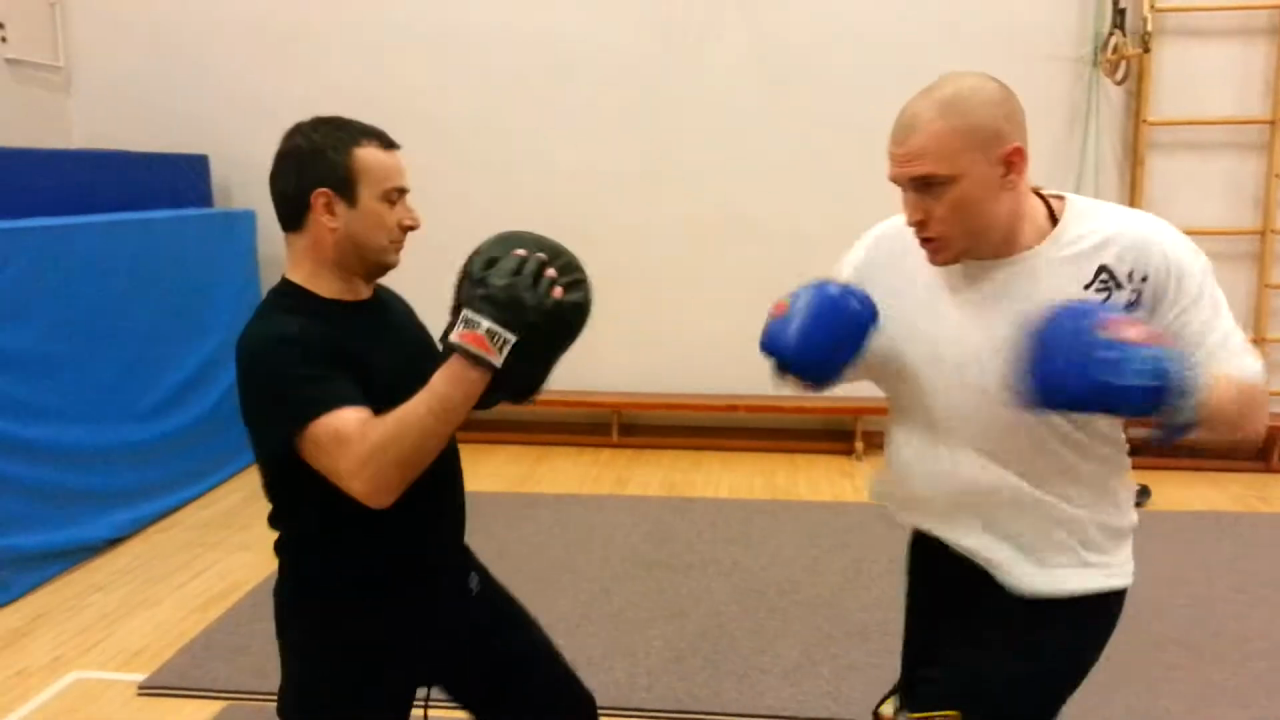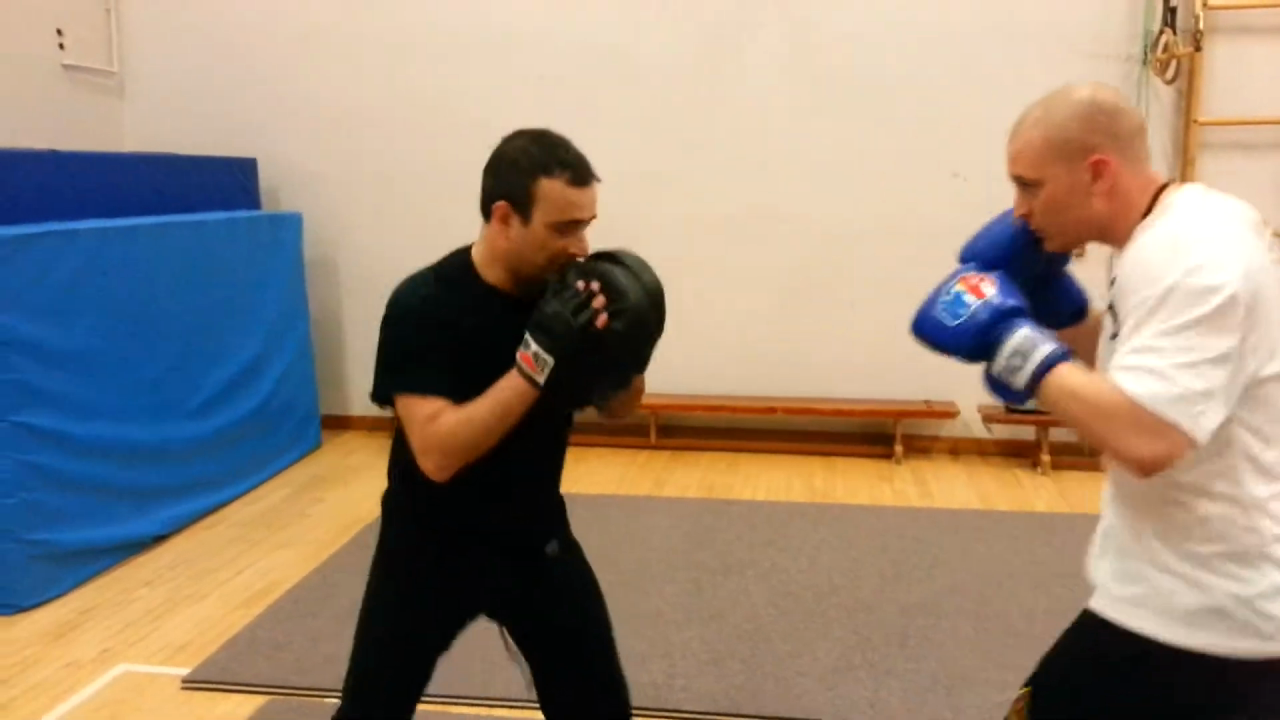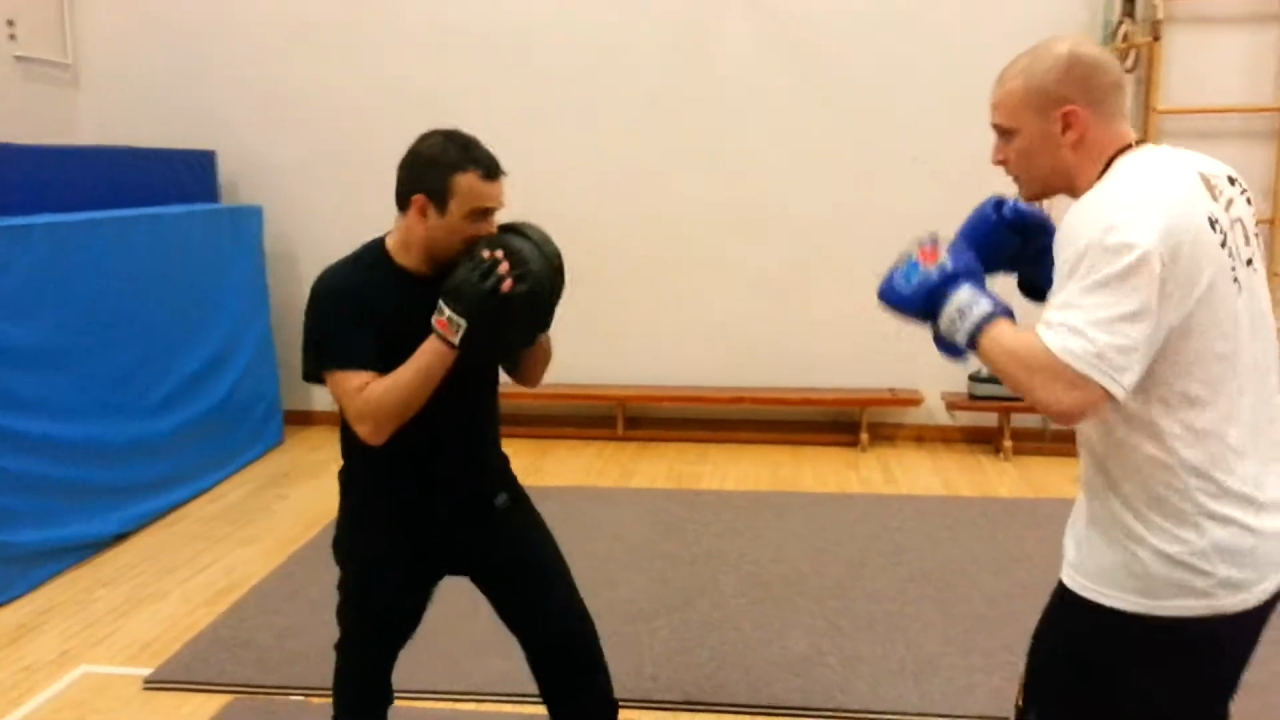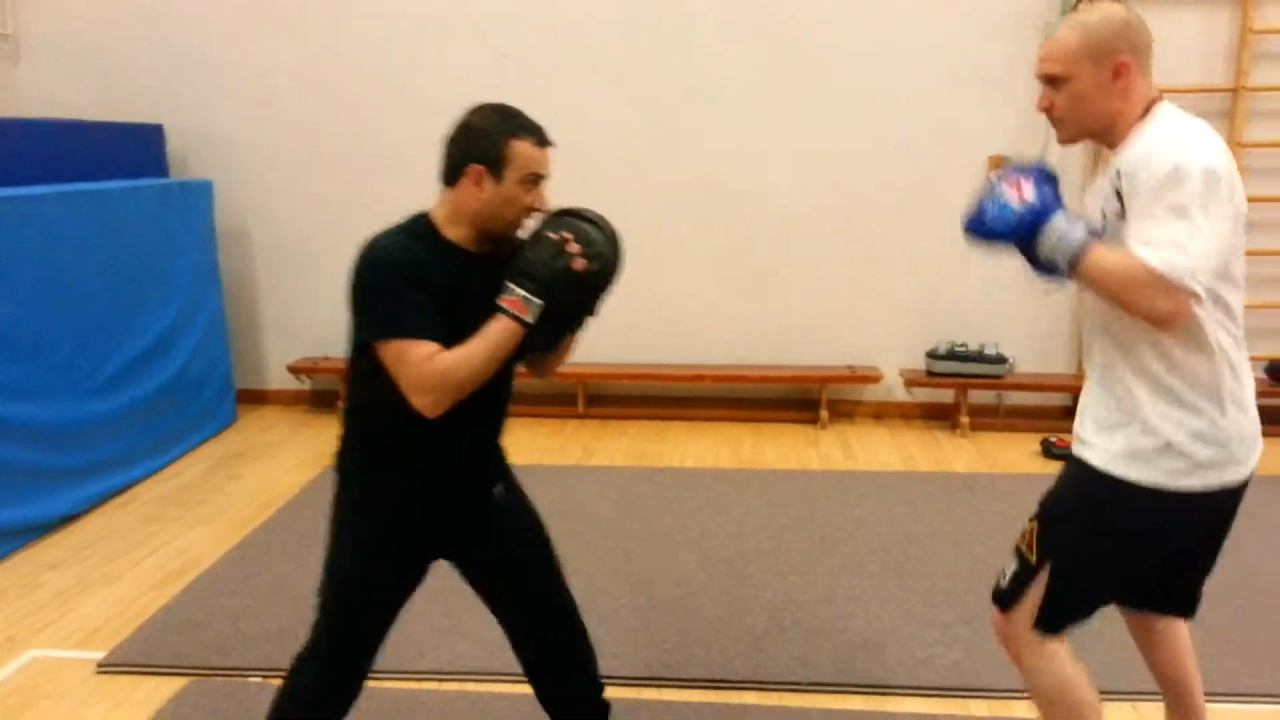
dt=0.5s
person 1, frame 1
left shoulder: (1142, 252)
right shoulder: (890, 254)
left elbow: (1246, 414)
right elbow: (809, 353)
left wrist: (1163, 386)
right wrist: (802, 334)
left hip: (1061, 578)
right hip: (946, 550)
person 1, frame 2
left shoulder: (1191, 258)
right shoulder: (1190, 229)
left elbow: (1143, 437)
right elbow: (1122, 378)
left wrist: (1014, 339)
right wrist: (1053, 296)
left hip: (1187, 617)
person 1, frame 3
left shoulder: (1118, 219)
right shoulder: (1204, 177)
left elbow: (1062, 389)
left wrist: (958, 301)
right wrist: (1044, 264)
left hip: (1164, 565)
person 1, frame 4
left shoulder: (1183, 159)
right shoulder: (1126, 155)
left elbow: (1162, 299)
right elbow: (1111, 272)
left wrist: (1051, 229)
right wrist: (1035, 221)
left hip: (1160, 455)
right hip: (1193, 449)
left knee: (1021, 622)
right knee: (1147, 600)
person 2, frame 1
left shoulder: (383, 305)
right shoulder: (280, 343)
left elbow: (431, 412)
right elbow: (373, 477)
left hip: (448, 585)
right hip: (346, 622)
person 2, frame 2
left shoulder: (564, 290)
right shoulder: (423, 305)
left elbow: (618, 407)
right elbow: (438, 453)
right wrist: (537, 357)
left hip: (537, 538)
right hip: (429, 548)
person 2, frame 3
left shoulder: (473, 272)
right shoulder: (345, 290)
left elbow: (527, 375)
right elbow: (371, 419)
right wrist: (452, 322)
left hip: (486, 495)
right hip: (388, 515)
left knee: (567, 639)
right knee: (364, 661)
person 2, frame 4
left shoulder: (507, 255)
right shoulder: (392, 262)
left elbow: (539, 362)
right elbow: (430, 391)
right wrist: (520, 301)
left hip: (481, 479)
right hip: (388, 493)
left knee: (554, 626)
right knee: (338, 652)
